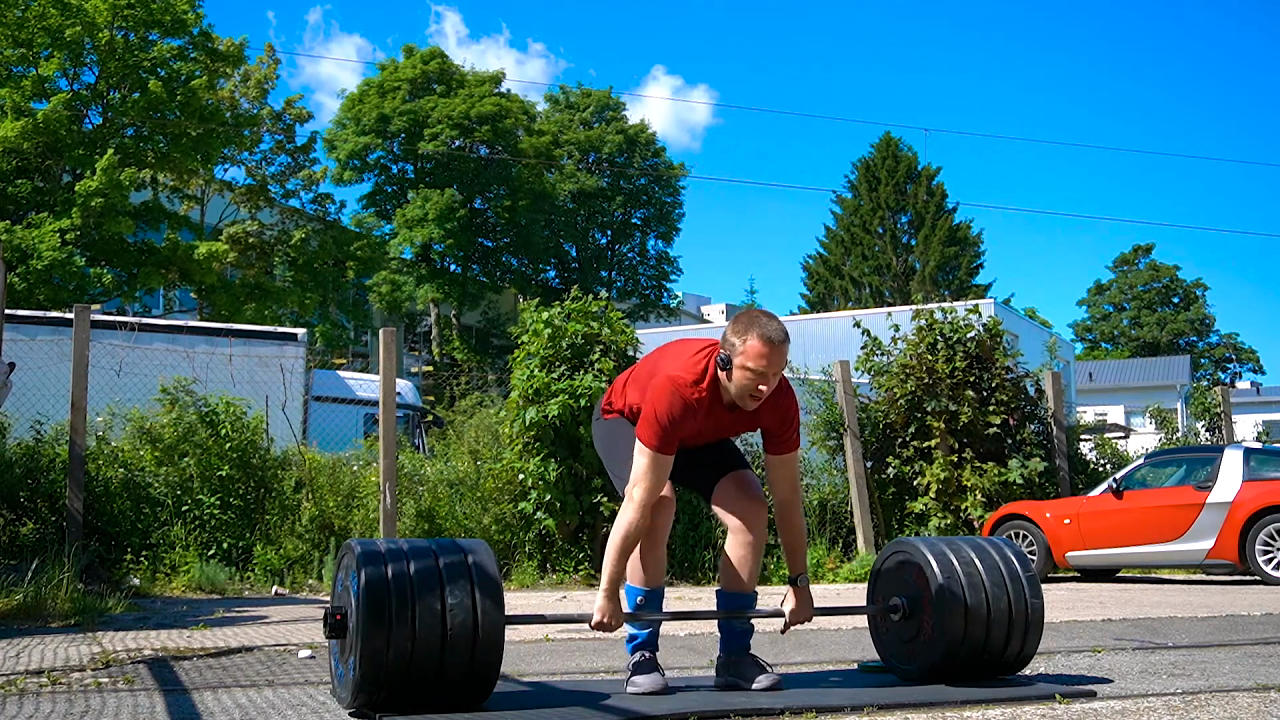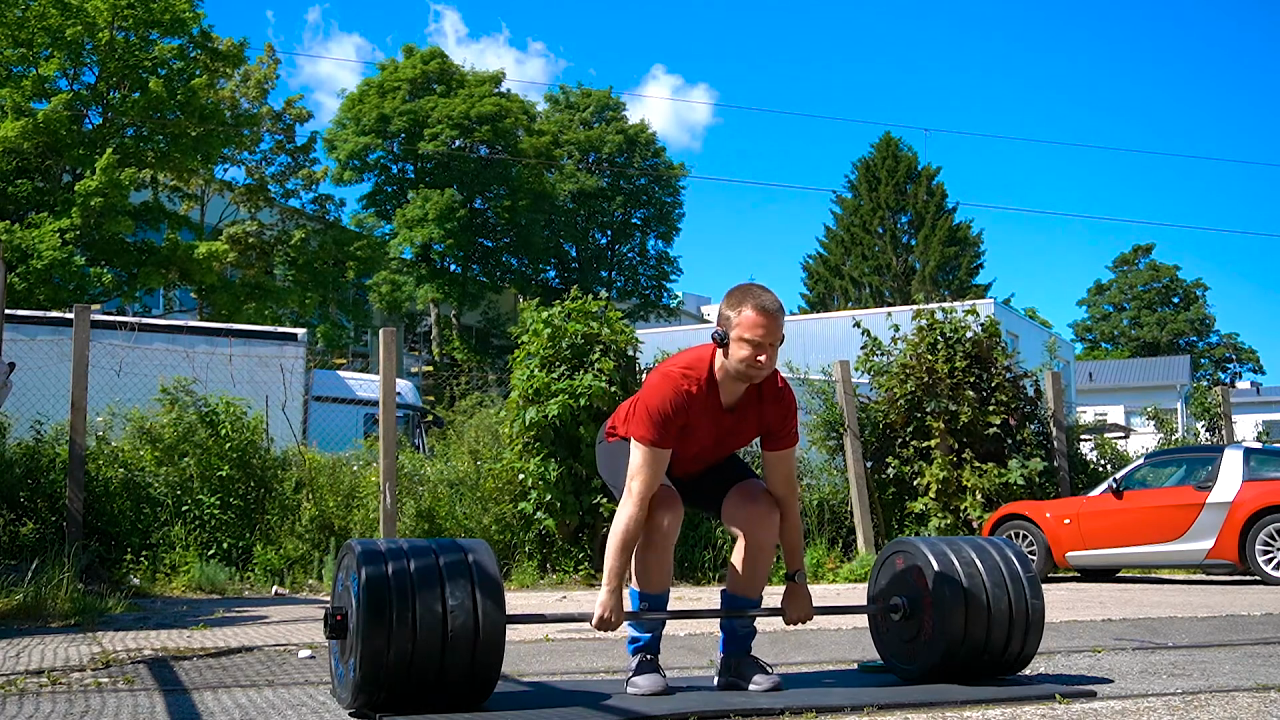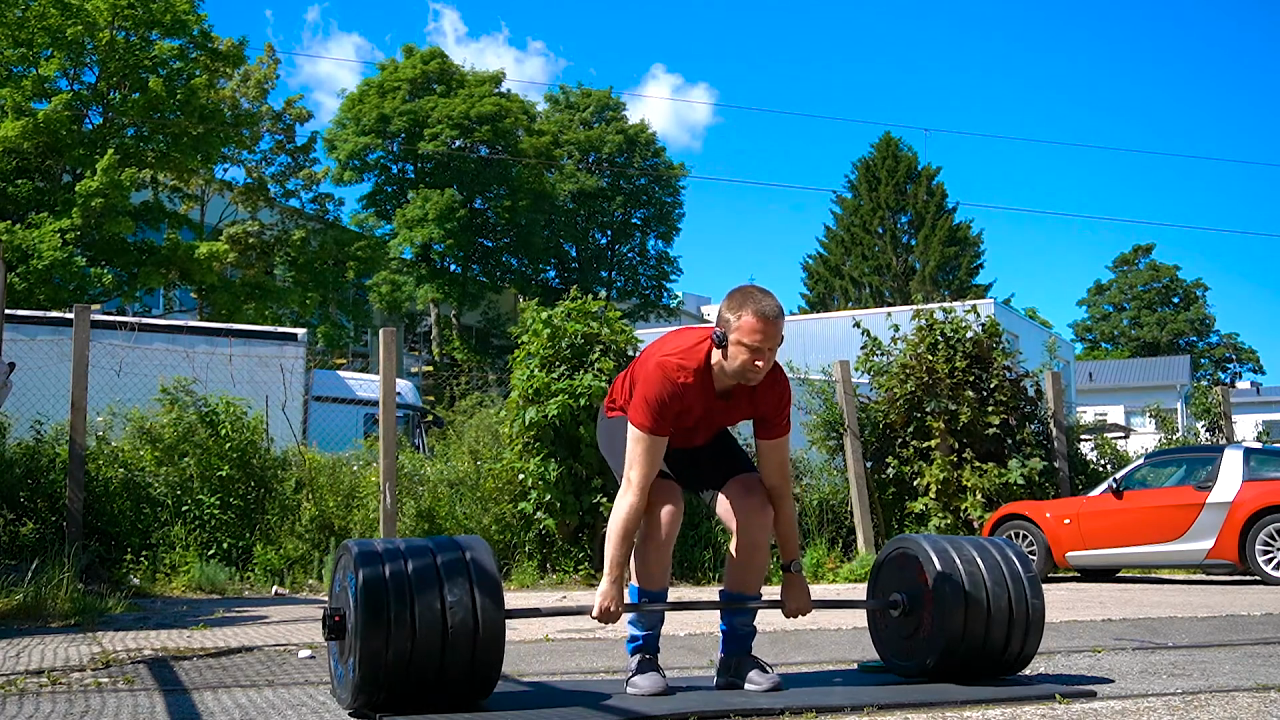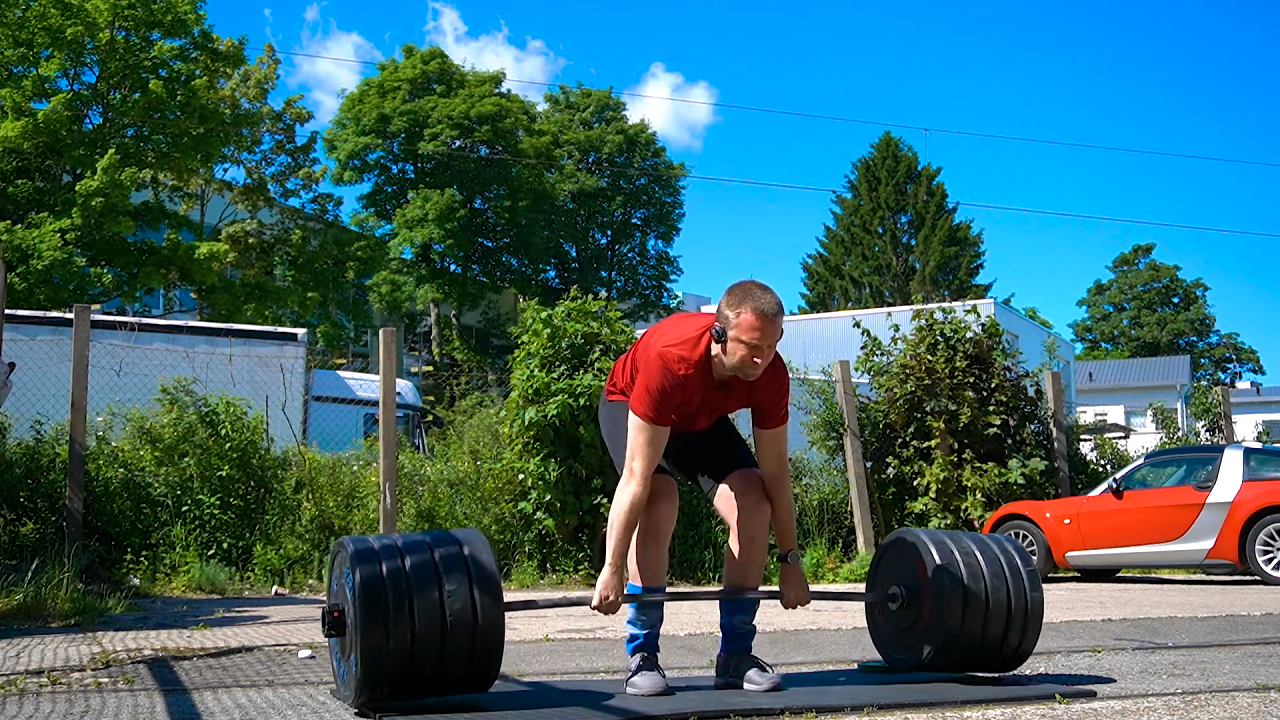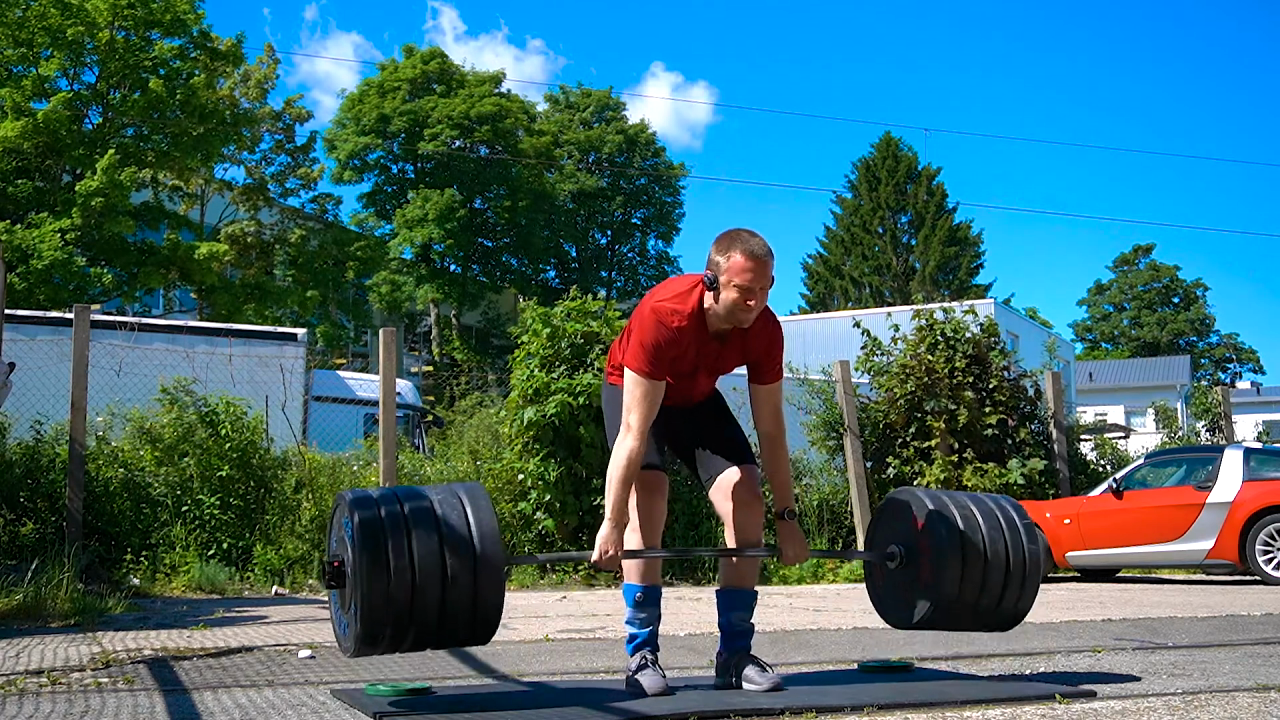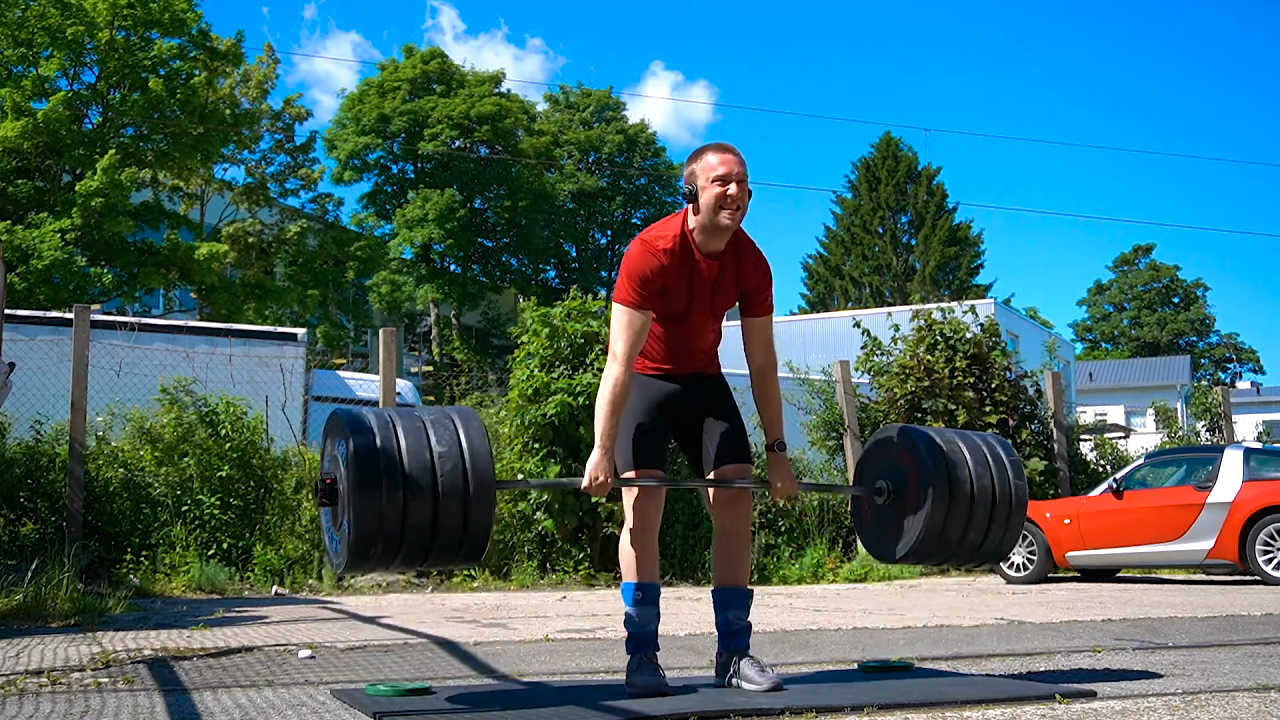
dt=0.5s
person 1, frame 1
left shoulder: (779, 399)
right shoulder: (675, 389)
left elbow: (787, 497)
right elbow: (640, 499)
left wrist: (799, 583)
right wrist: (608, 594)
left hip: (701, 434)
right hip: (625, 417)
left knee: (750, 509)
right knee: (659, 505)
left ankle: (734, 654)
right ankle: (641, 654)
person 1, frame 2
left shoulder: (777, 396)
right shoulder: (672, 385)
left elbow: (785, 495)
right elbow: (637, 498)
left wrist: (796, 581)
right wrist: (610, 591)
left hip: (703, 460)
right hip: (627, 444)
left knee: (762, 516)
right knee: (664, 511)
left ankle: (735, 655)
right ankle: (643, 656)
person 1, frame 3
left shoulder: (772, 384)
right shoulder: (667, 372)
left elbow: (778, 483)
right elbow: (635, 486)
left wrist: (792, 571)
right wrist: (611, 580)
left hip: (701, 433)
right hip: (629, 420)
left knee: (756, 513)
right knee: (665, 509)
left ankle: (736, 655)
right ankle: (642, 656)
person 1, frame 4
left shoulder: (771, 375)
right shoulder: (669, 361)
left elbow: (775, 473)
right elbow: (637, 478)
left wrist: (790, 562)
right wrist: (612, 569)
left hip: (702, 417)
right hip: (630, 404)
left knee: (753, 508)
right knee: (659, 505)
left ankle: (735, 654)
right ankle: (642, 655)
person 1, frame 5
left shoulder: (764, 330)
right shoulder: (663, 317)
left elbow: (771, 430)
right elbow: (635, 433)
left wrist: (787, 518)
right wrist: (612, 524)
left hip: (698, 398)
right hip: (633, 390)
left knee: (746, 502)
right knee: (647, 500)
left ankle: (735, 654)
right ankle: (642, 656)
person 1, frame 6
left shoulder: (751, 261)
right shoulder: (652, 250)
left elbow: (762, 364)
right elbow: (621, 359)
left wrist: (777, 451)
right wrist: (602, 449)
left hip: (704, 378)
right hip: (644, 377)
left knee: (735, 501)
right knee: (643, 502)
left ankle: (733, 653)
right ankle: (641, 653)
